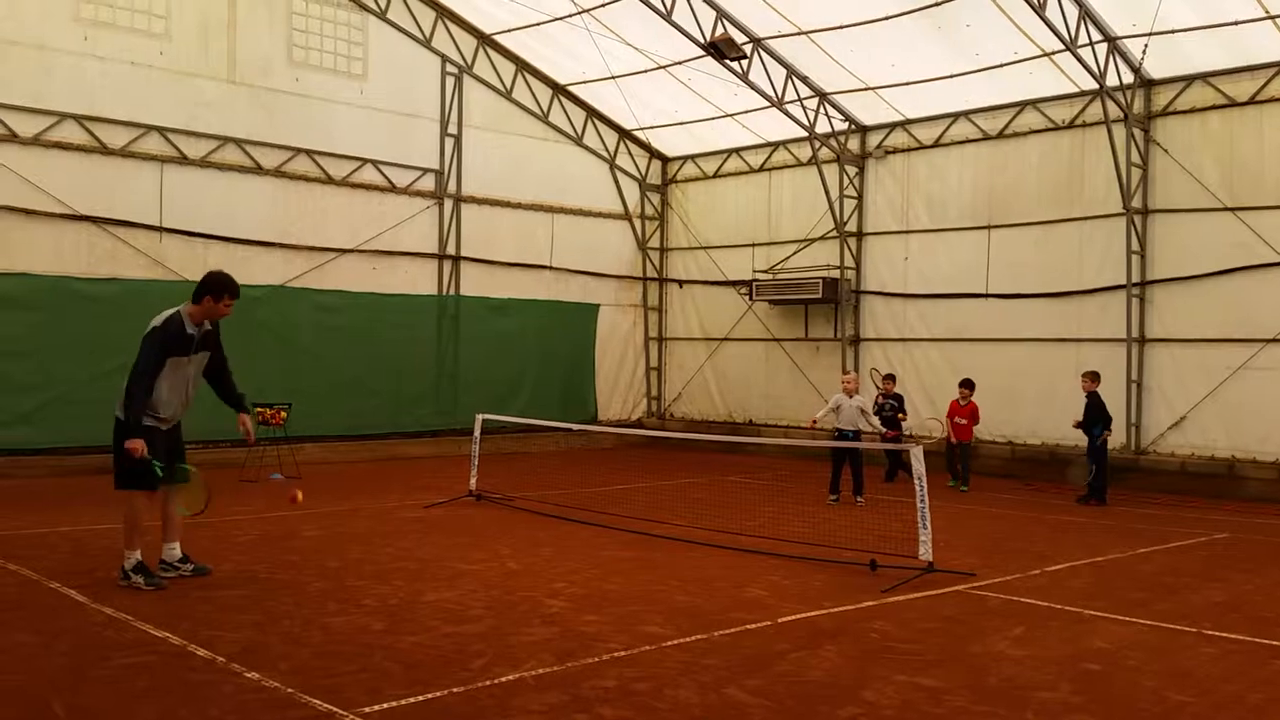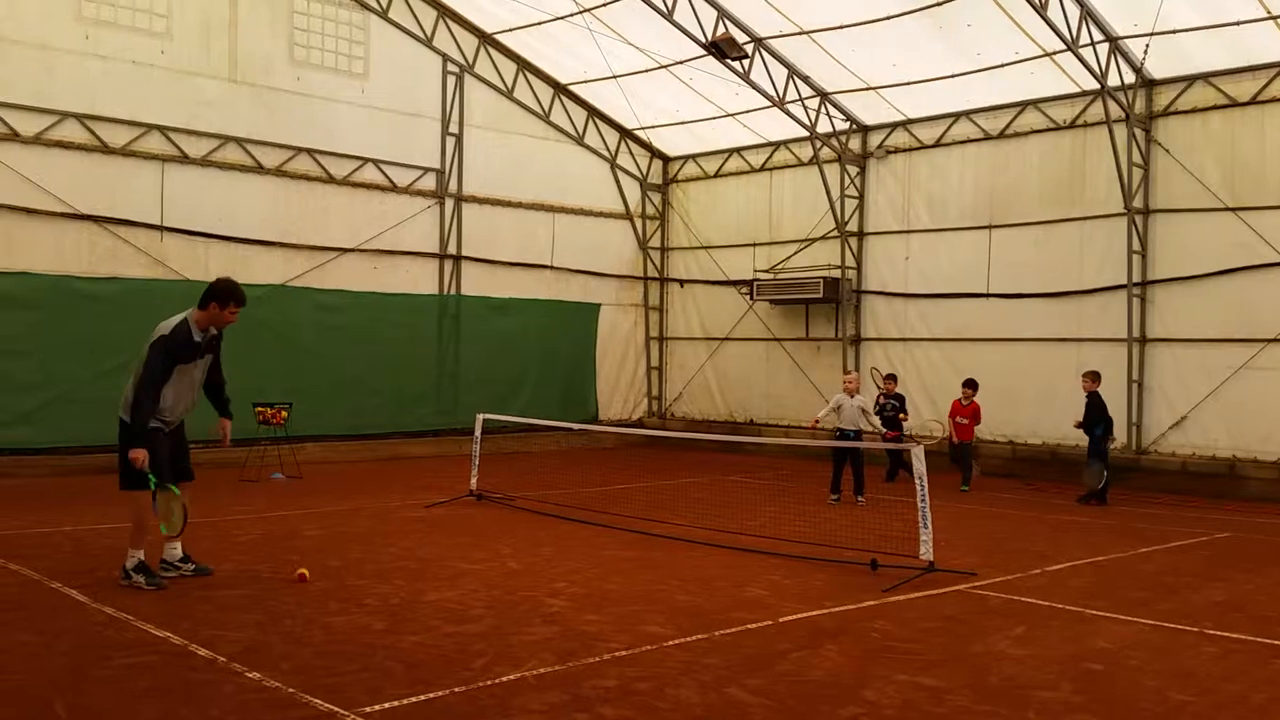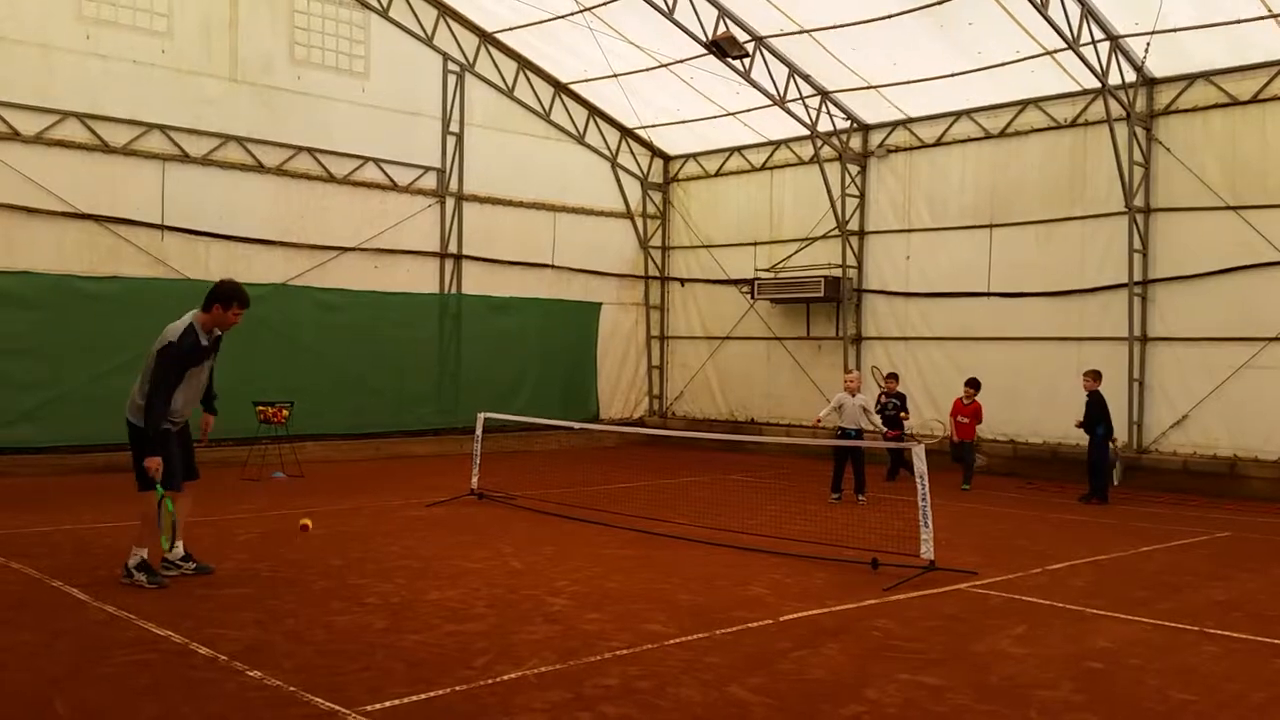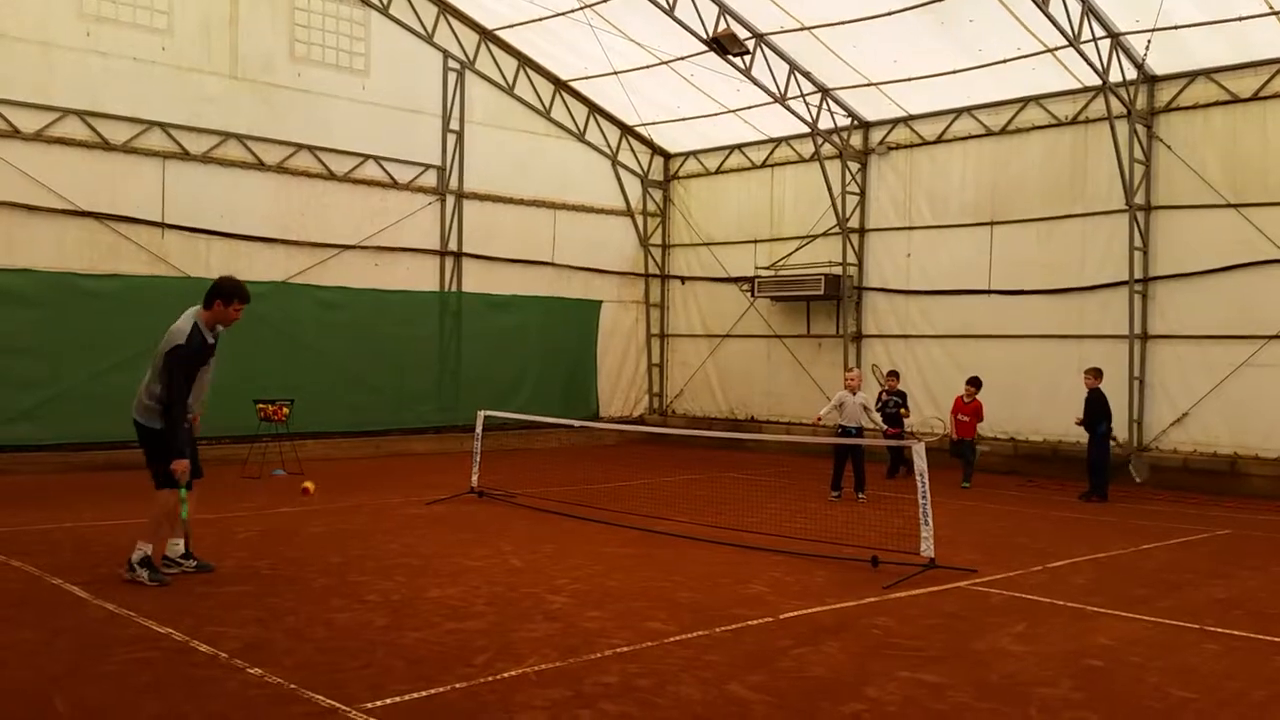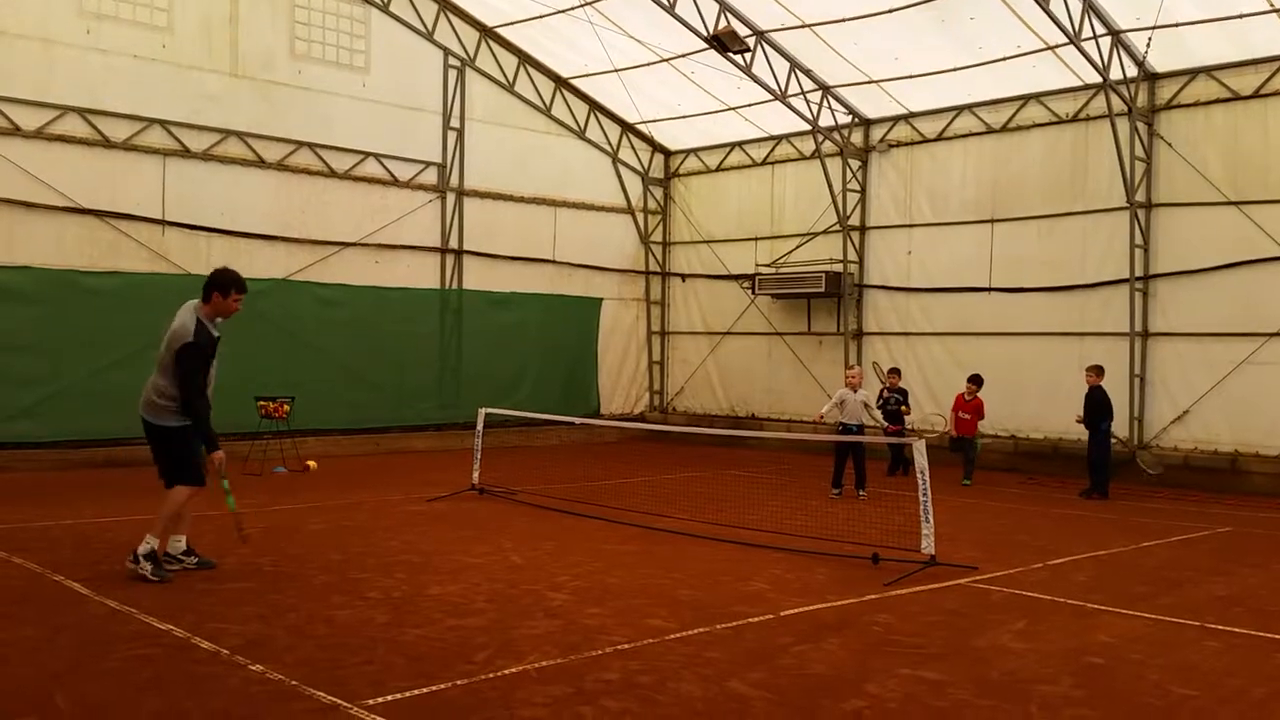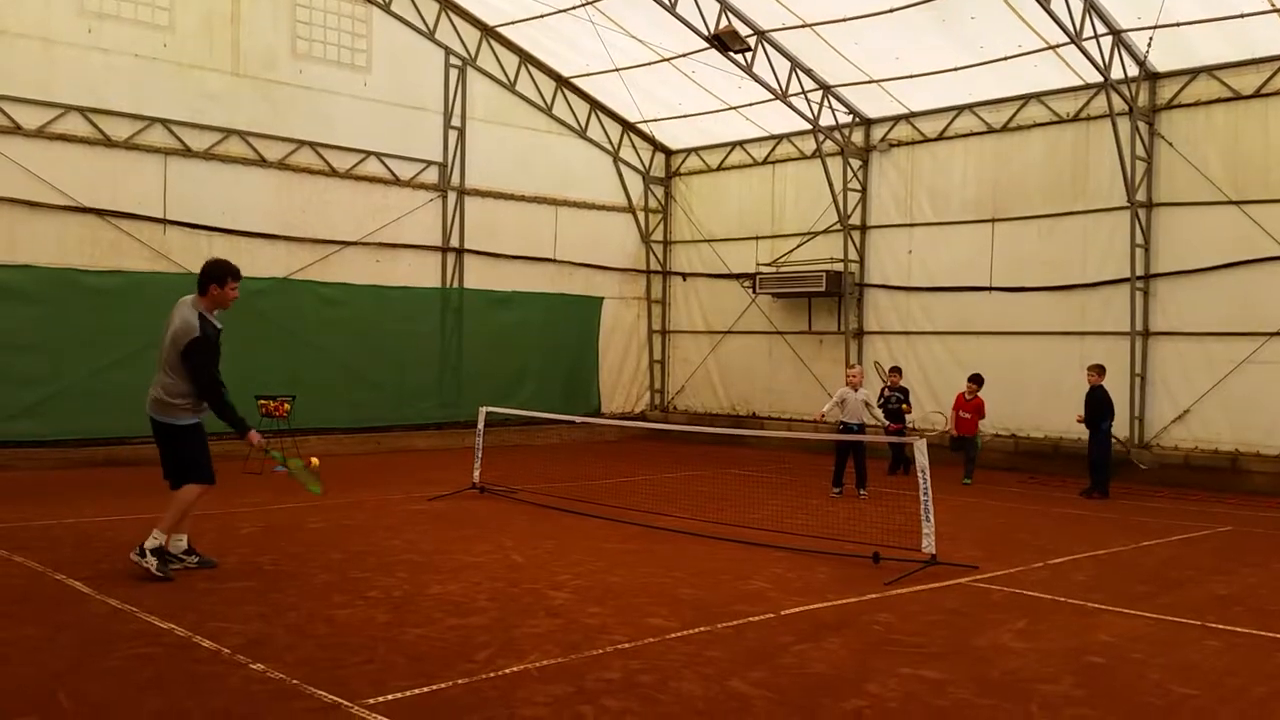
dt=0.1s
person 1, frame 1
left shoulder: (210, 329)
right shoulder: (164, 329)
left elbow: (218, 373)
right elbow: (138, 380)
left wrist: (241, 410)
right wrist: (135, 432)
left hip: (168, 421)
right hip: (139, 421)
right knee: (142, 488)
left ankle: (172, 557)
right ankle: (131, 565)
person 1, frame 2
left shoulder: (212, 333)
right shoulder: (172, 337)
left elbow: (213, 376)
right elbow: (146, 388)
left wrist: (225, 414)
right wrist: (139, 442)
left hip: (172, 422)
right hip: (144, 423)
left knee: (180, 484)
right knee: (146, 490)
left ankle: (173, 557)
right ankle: (133, 564)
person 1, frame 3
left shoulder: (212, 331)
right shoulder: (180, 342)
right elbow: (157, 397)
left wrist: (209, 408)
right wrist: (153, 450)
left hip: (174, 418)
right hip: (150, 420)
left knee: (183, 483)
right knee: (161, 488)
left ankle: (174, 556)
right ankle: (136, 564)
person 1, frame 4
left shoulder: (211, 326)
right shoulder: (188, 343)
right elbow: (173, 400)
left wrist: (196, 410)
right wrist: (177, 453)
left hip: (176, 416)
right hip: (156, 420)
left knee: (186, 484)
right knee: (174, 486)
left ankle: (175, 553)
right ankle: (140, 559)
person 1, frame 5
left shoulder: (195, 312)
right shoulder: (196, 339)
right elbow: (195, 398)
right wrist: (213, 446)
left hip: (171, 412)
right hip: (168, 416)
left knee: (184, 482)
right knee: (188, 483)
left ankle: (177, 550)
right ankle: (144, 553)
person 1, frame 6
left shoulder: (187, 303)
right shoulder: (201, 333)
right elbow: (212, 390)
right wrist: (244, 430)
left hip: (174, 409)
right hip: (177, 415)
left knee: (189, 480)
right knee: (199, 481)
left ankle: (178, 548)
right ankle: (151, 547)
